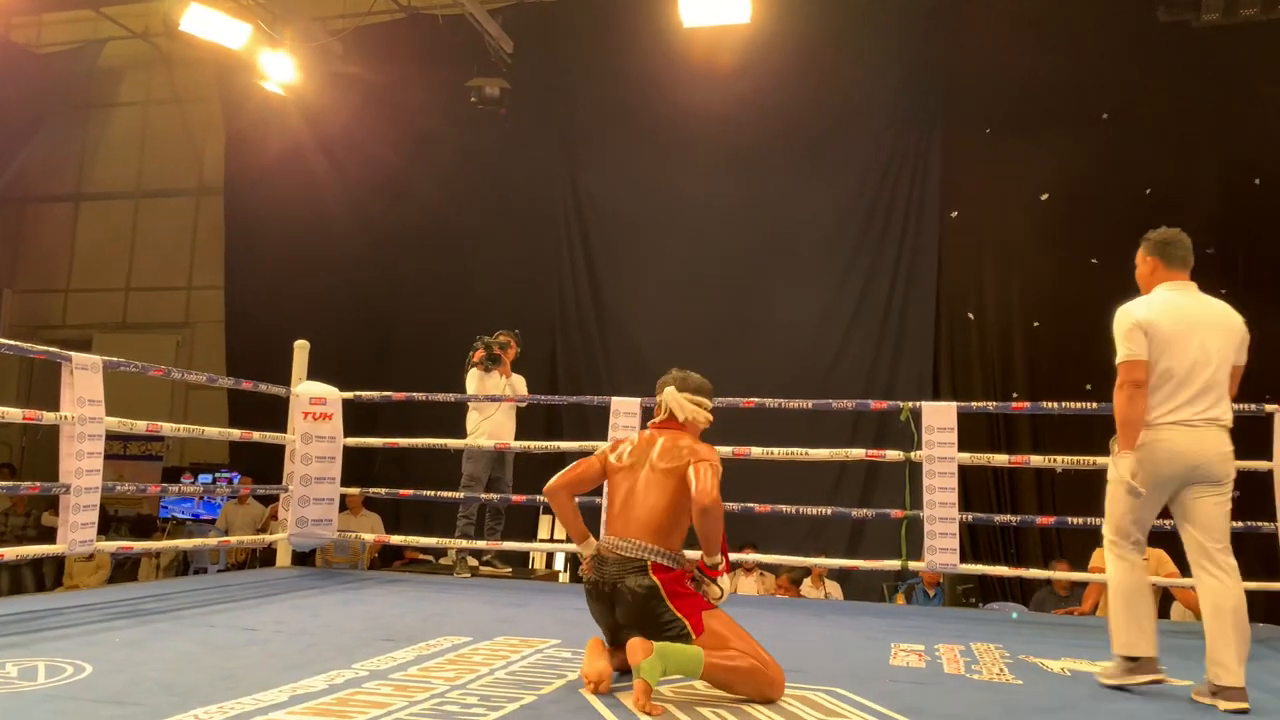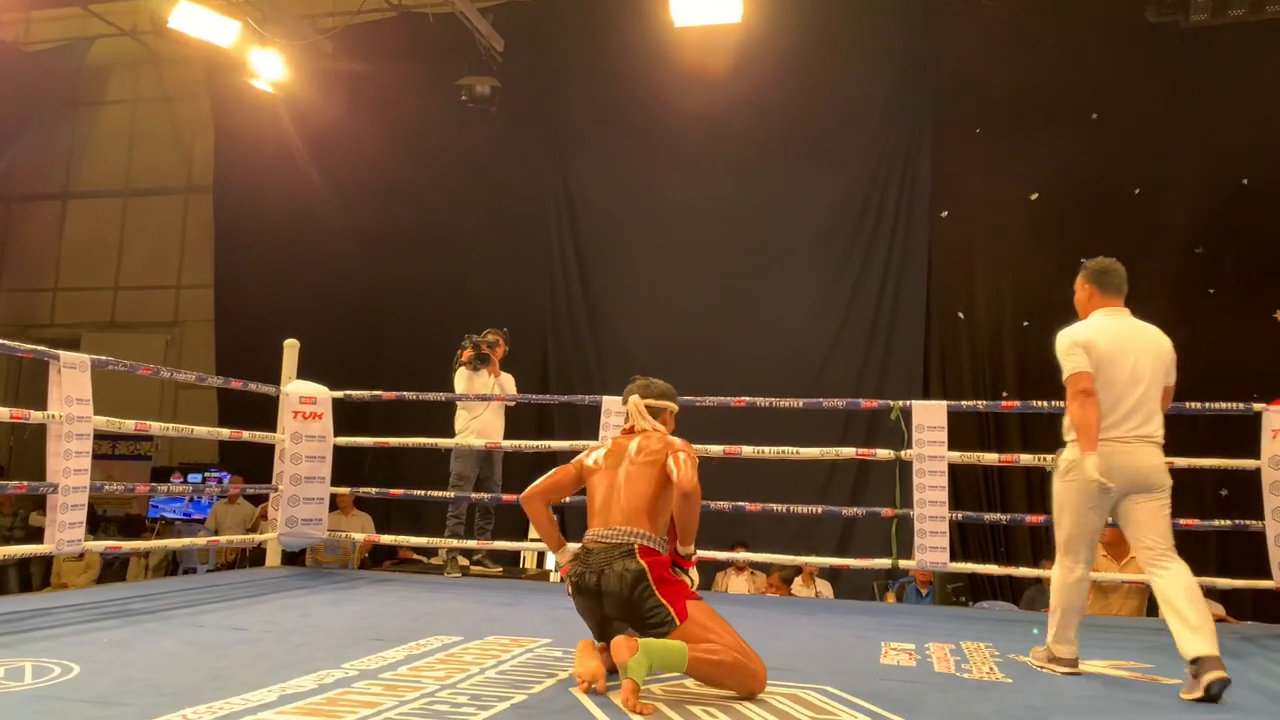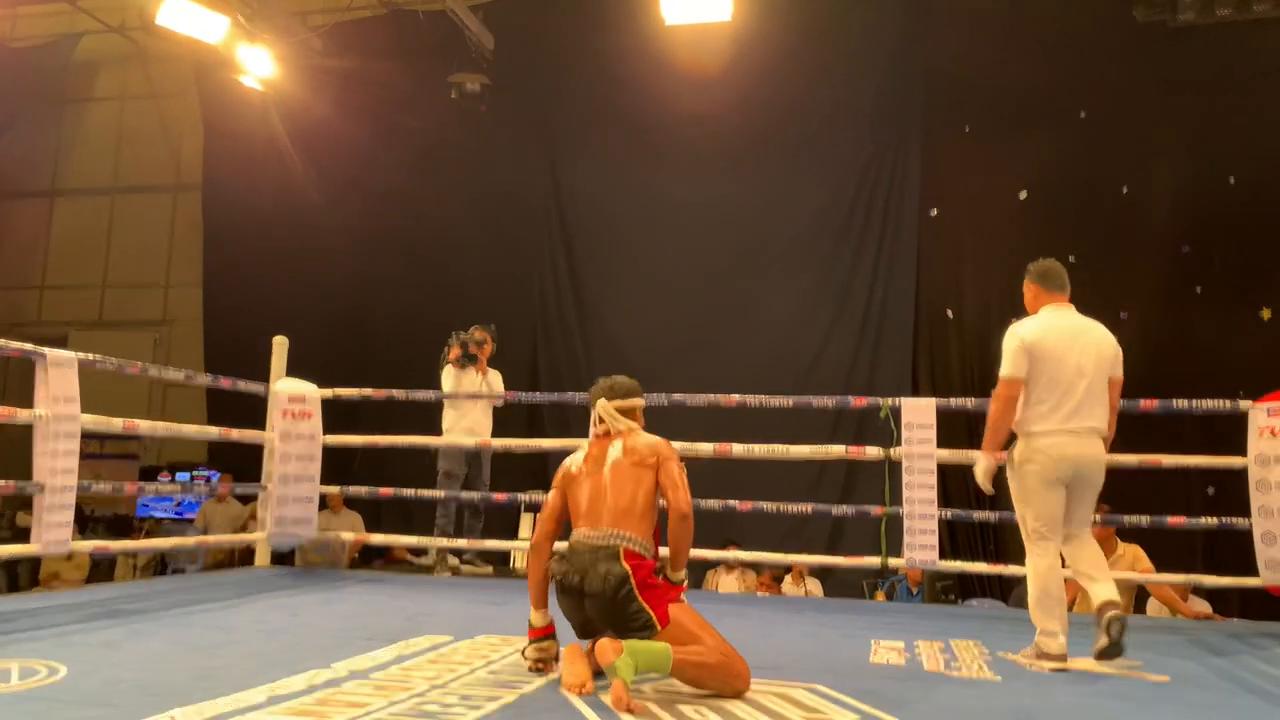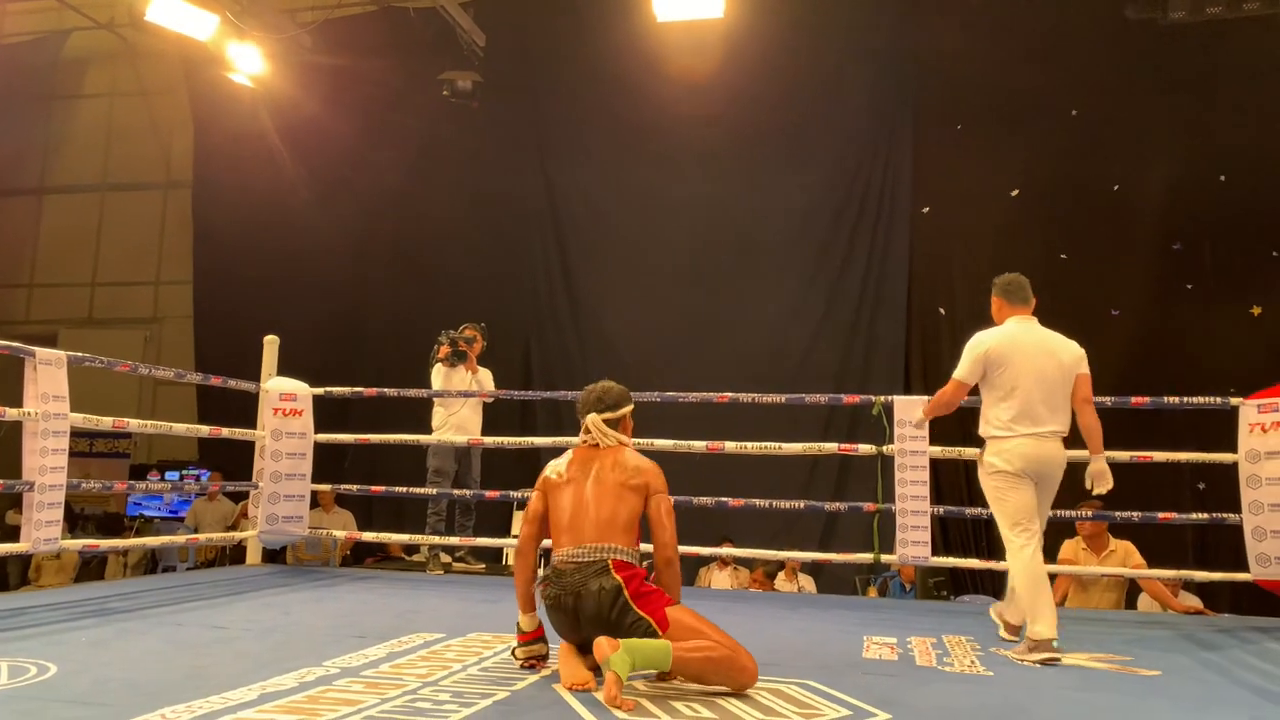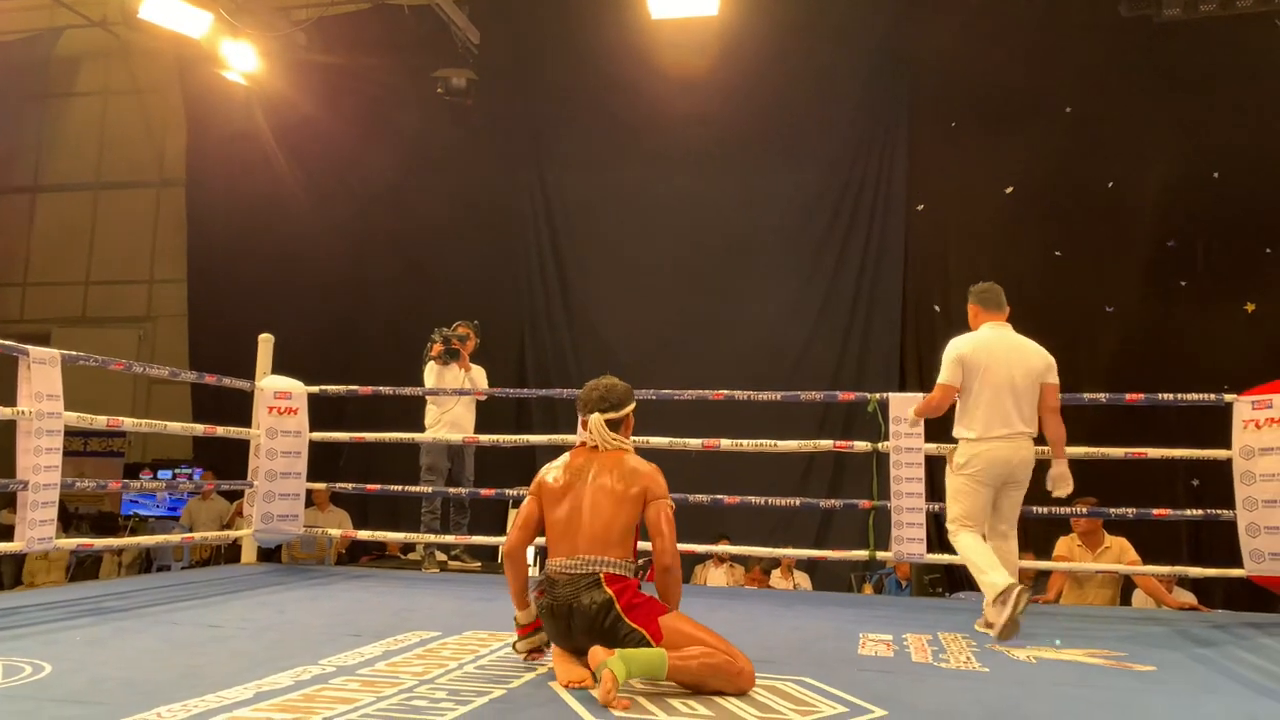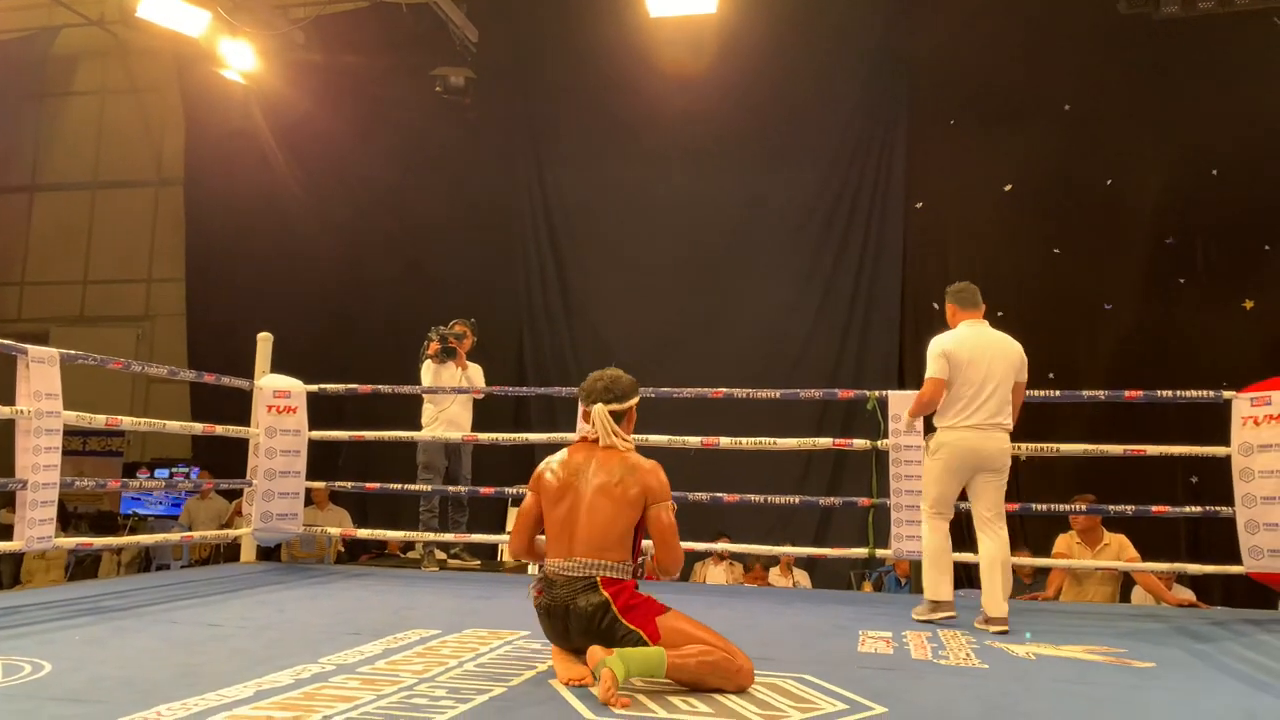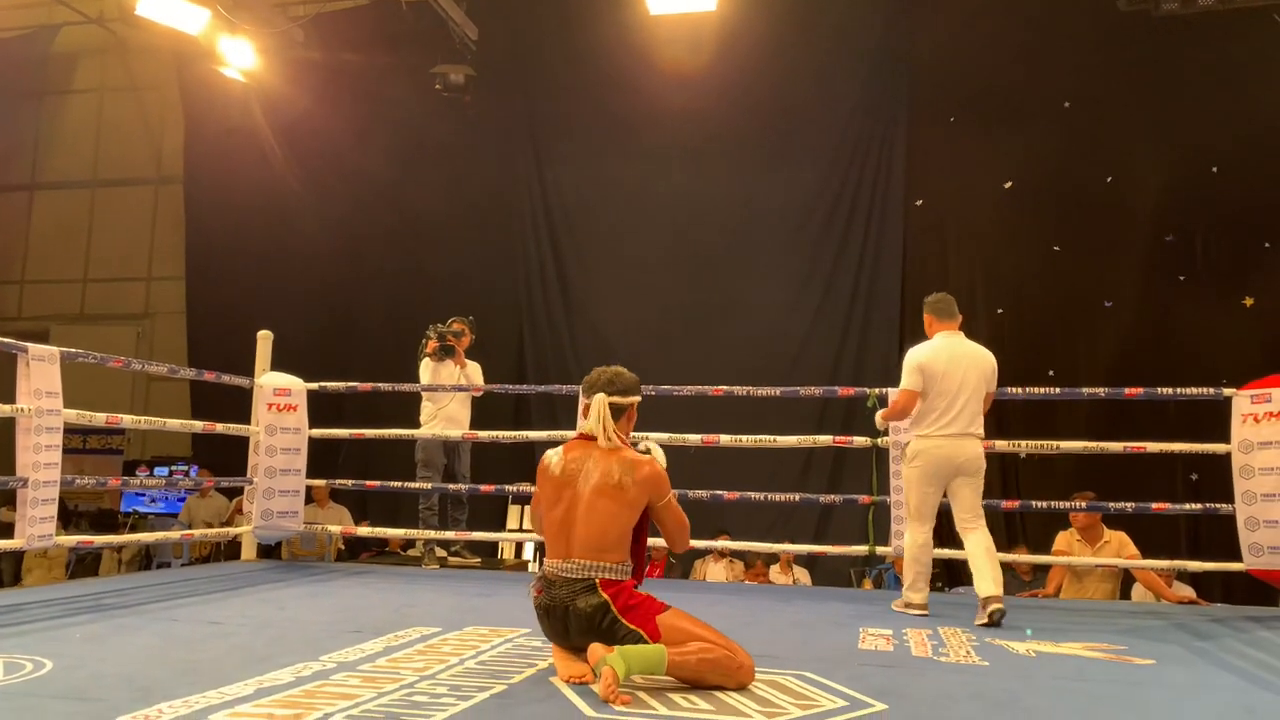
dt=0.2s
person 1, frame 1
left shoulder: (1136, 314)
right shoulder: (1230, 317)
left elbow: (1131, 387)
right elbow: (1229, 390)
left wrist: (1124, 452)
left hip: (1148, 447)
right hip: (1212, 446)
left knee: (1122, 547)
right knee: (1214, 560)
left ankle: (1137, 658)
right ankle: (1228, 681)
person 1, frame 2
left shoulder: (1078, 336)
right shoulder: (1159, 339)
left elbow: (1083, 396)
right elbow: (1159, 405)
left wrist: (1087, 457)
left hip: (1090, 461)
right hip: (1147, 460)
left knee: (1072, 559)
right knee: (1161, 560)
left ankle: (1061, 651)
right ankle: (1204, 659)
person 1, frame 3
left shoulder: (1024, 332)
right shoulder: (1104, 336)
left elbow: (1006, 400)
right elbow: (1111, 404)
left wrist: (987, 454)
left hip: (1039, 450)
right hip: (1089, 449)
left knee: (1043, 547)
right knee: (1079, 538)
left ankle: (1050, 645)
right ankle: (1108, 605)
person 1, frame 4
left shoulder: (987, 341)
right shoulder: (1068, 347)
left elbow: (952, 396)
right elbow: (1085, 404)
left wrist: (927, 410)
right wrist: (1097, 457)
left hip: (1006, 452)
right hip: (1051, 451)
left knee: (1020, 540)
right knee: (1030, 536)
left ankle: (1042, 637)
right ankle: (1014, 614)
person 1, frame 5
left shoulder: (962, 346)
right shoulder: (1038, 352)
left elbow: (938, 403)
right elbow: (1052, 412)
left wrist: (917, 412)
right wrist: (1060, 462)
left hip: (976, 452)
right hip: (1020, 452)
left knee: (965, 532)
right knee: (1004, 532)
left ankle: (1005, 587)
right ankle: (1001, 615)
person 1, frame 6
left shoulder: (944, 343)
right shoulder: (1012, 347)
left elbow: (930, 397)
right elbow: (1016, 402)
left wrist: (911, 415)
left hip: (953, 440)
right hip: (996, 442)
left knee: (936, 519)
right knee: (992, 525)
left ankle: (939, 600)
right ankle: (995, 612)
person 1, frame 7
left shoulder: (920, 354)
right shoulder: (985, 356)
left elbow: (904, 406)
right elbow: (983, 406)
left wrist: (883, 416)
left hip: (928, 448)
right hip: (970, 448)
left knee: (919, 525)
right knee: (973, 524)
left ankle: (914, 597)
right ankle: (991, 595)
person 2, frame 1
left shoulder: (619, 447)
right shoulder: (697, 450)
left elbow: (555, 490)
right elbow: (707, 503)
left wrist: (590, 552)
right wrist: (712, 566)
left hip: (602, 585)
right hip: (653, 588)
right knee: (770, 682)
left ankle: (609, 651)
right ankle: (655, 654)
person 2, frame 2
left shoulder: (593, 454)
right shoulder: (672, 444)
left elbow: (532, 498)
right elbow: (687, 488)
left wrist: (564, 557)
right wrist: (685, 554)
left hip: (587, 577)
right hip: (639, 574)
right knee: (753, 677)
left ankle: (597, 652)
right ankle: (640, 652)
person 2, frame 3
left shoulder: (572, 461)
right shoulder: (656, 448)
left elbow: (540, 542)
right elbow: (682, 511)
left wrist: (540, 624)
right wrist: (676, 580)
left hip: (571, 581)
right hip: (623, 577)
right knee: (737, 678)
left ankle: (586, 655)
right ankle: (626, 655)
person 2, frame 4
left shoulder: (554, 469)
right shoulder: (644, 469)
left elbow: (525, 547)
right elbow: (667, 556)
left wrist: (528, 628)
right wrist: (671, 643)
left hip: (561, 603)
right hip: (615, 594)
right knee: (744, 669)
left ankle: (581, 653)
right ankle: (626, 653)
person 2, frame 5
left shoulder: (550, 471)
right shoulder: (645, 474)
left elbow: (512, 549)
right elbow: (666, 560)
left wrist: (525, 619)
right wrist: (671, 615)
left hip: (555, 611)
right hip: (608, 605)
right knee: (740, 674)
left ankle: (574, 653)
right ankle: (622, 661)
person 2, frame 6
left shoulder: (549, 467)
right shoulder: (646, 472)
left elbow: (518, 548)
right elbow: (672, 565)
right wrist: (660, 565)
left hip: (551, 610)
right hip: (606, 607)
right knee: (740, 671)
left ankle: (573, 651)
right ankle: (623, 661)
person 2, frame 7
left shoulder: (550, 460)
right shoulder: (644, 468)
right elbow: (679, 542)
left hip: (550, 609)
right hip: (604, 606)
right knee: (741, 669)
left ankle: (575, 648)
right ankle: (621, 658)
person 3, frame 1
left shoulder: (517, 379)
right shoulder: (477, 373)
left elbow: (523, 401)
right elbow: (475, 402)
left wrist: (507, 372)
right wrist: (479, 368)
left hip: (505, 448)
right hip: (479, 445)
left knee: (498, 505)
right knee: (470, 502)
left ankle: (489, 554)
right ankle: (461, 557)
person 3, frame 2
left shoulder: (505, 378)
right shoulder: (465, 372)
left elbow: (512, 400)
right elbow: (464, 401)
left wrist: (496, 372)
right wrist: (468, 367)
left hip: (493, 447)
right hip: (467, 444)
left knee: (487, 504)
right knee: (459, 501)
left ankle: (480, 554)
right ankle: (452, 557)
person 3, frame 3
left shoulder: (493, 375)
right shoulder: (452, 370)
left elbow: (500, 398)
right elbow: (451, 400)
left wrist: (483, 370)
right wrist: (455, 366)
left hip: (481, 446)
right hip: (454, 444)
left knee: (476, 503)
right knee: (447, 501)
left ankle: (470, 553)
right ankle: (442, 556)
person 3, frame 4
left shoulder: (483, 373)
right shoulder: (442, 368)
left elbow: (490, 396)
right elbow: (441, 398)
left wrist: (473, 369)
right wrist: (446, 365)
left hip: (471, 443)
right hip: (444, 441)
left knee: (468, 500)
right knee: (438, 499)
left ankle: (462, 551)
right ankle: (434, 554)
person 3, frame 5
left shoulder: (476, 371)
right shoulder: (435, 366)
left elbow: (483, 394)
right elbow: (433, 396)
left wrist: (466, 367)
right wrist: (439, 363)
left hip: (464, 441)
right hip: (437, 438)
left knee: (462, 497)
right knee: (432, 497)
left ankle: (458, 549)
right ankle: (429, 553)
person 3, frame 6
left shoulder: (474, 369)
right shoulder: (432, 364)
right elbow: (430, 395)
left wrist: (463, 366)
right wrist: (436, 362)
left hip: (461, 439)
right hip: (433, 437)
left knee: (460, 495)
right knee: (430, 495)
left ankle: (456, 548)
right ankle: (428, 551)
person 3, frame 7
left shoulder: (472, 367)
right shoulder: (430, 362)
left elbow: (479, 390)
right elbow: (429, 393)
left wrist: (461, 364)
right wrist: (434, 360)
left hip: (460, 436)
right hip: (432, 434)
left knee: (460, 493)
right knee: (429, 493)
left ankle: (457, 546)
right ankle: (428, 549)
